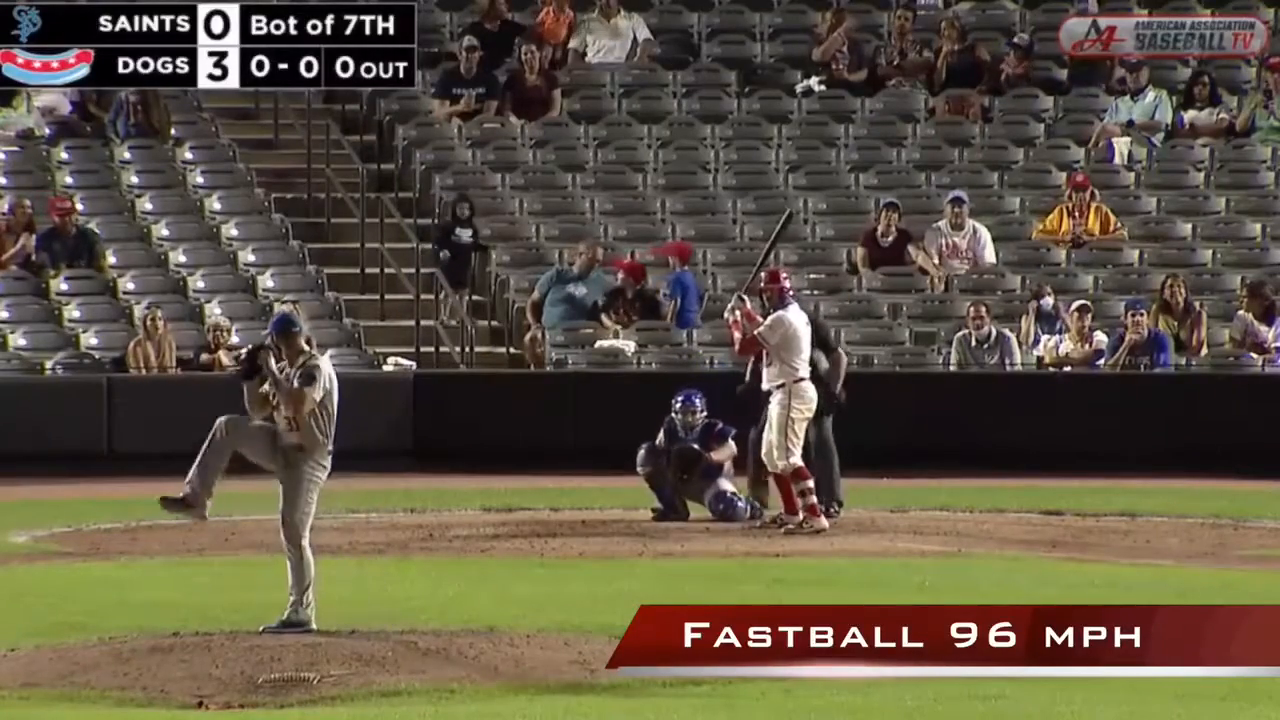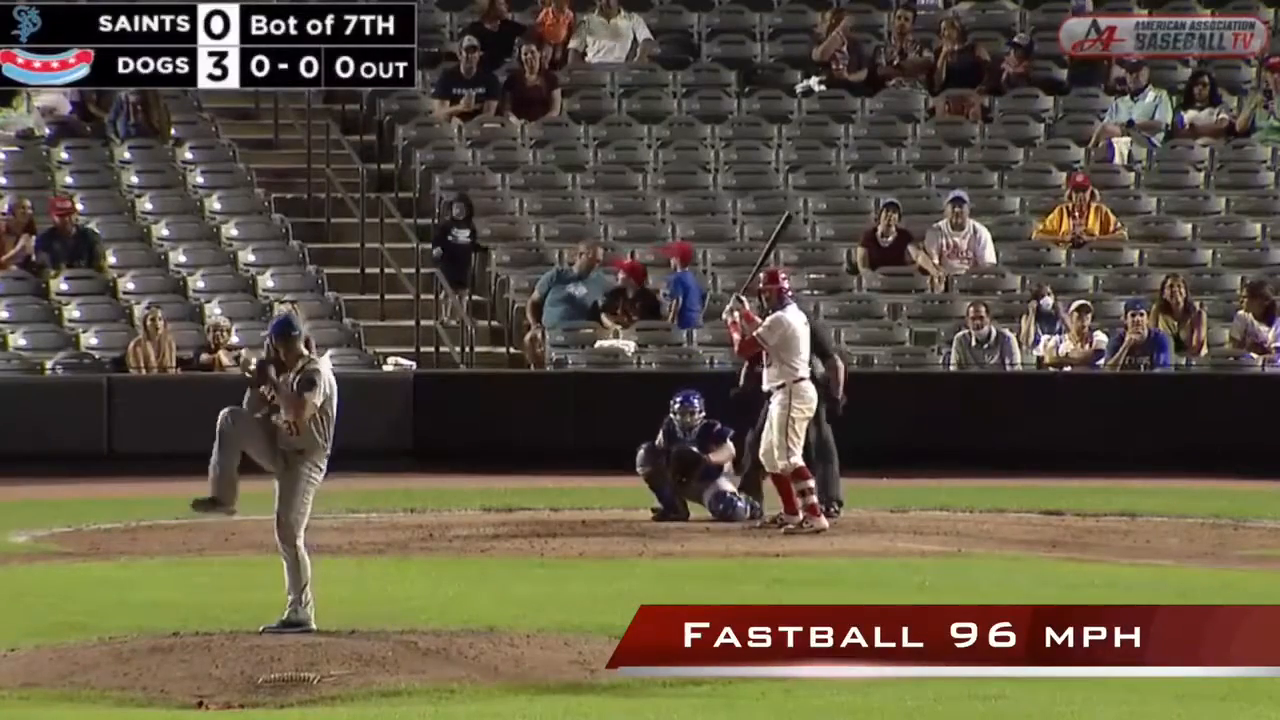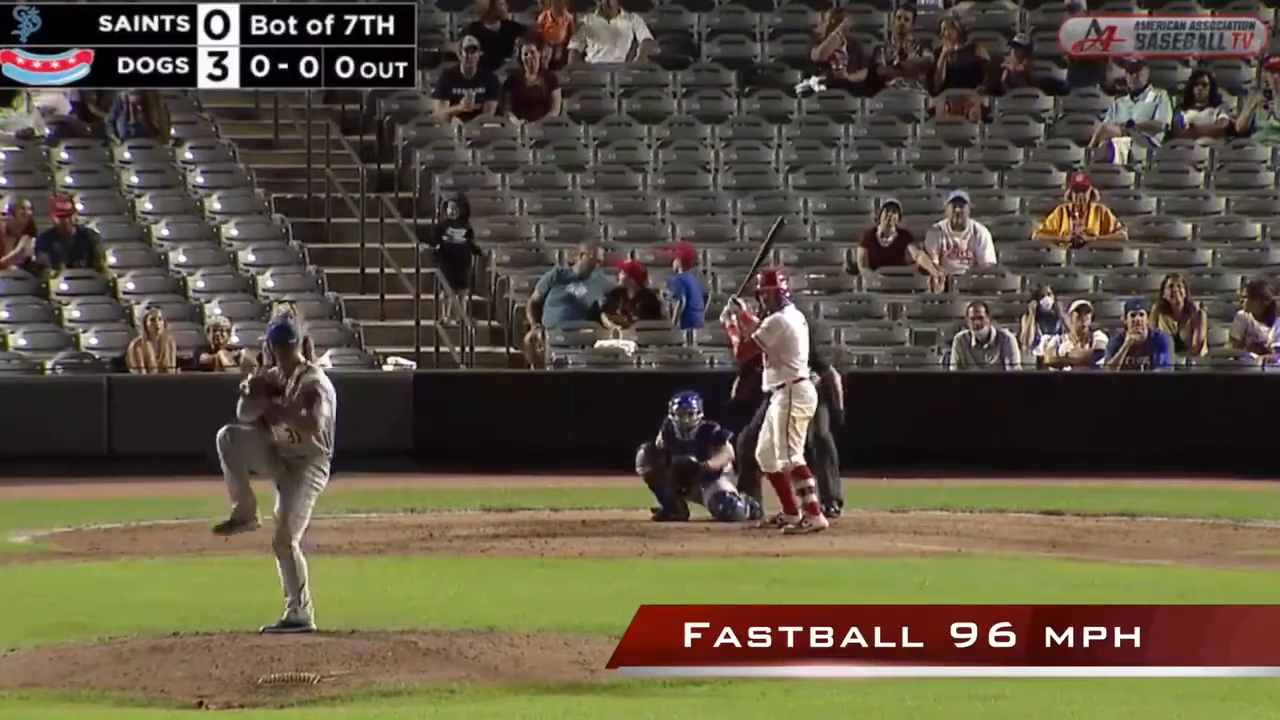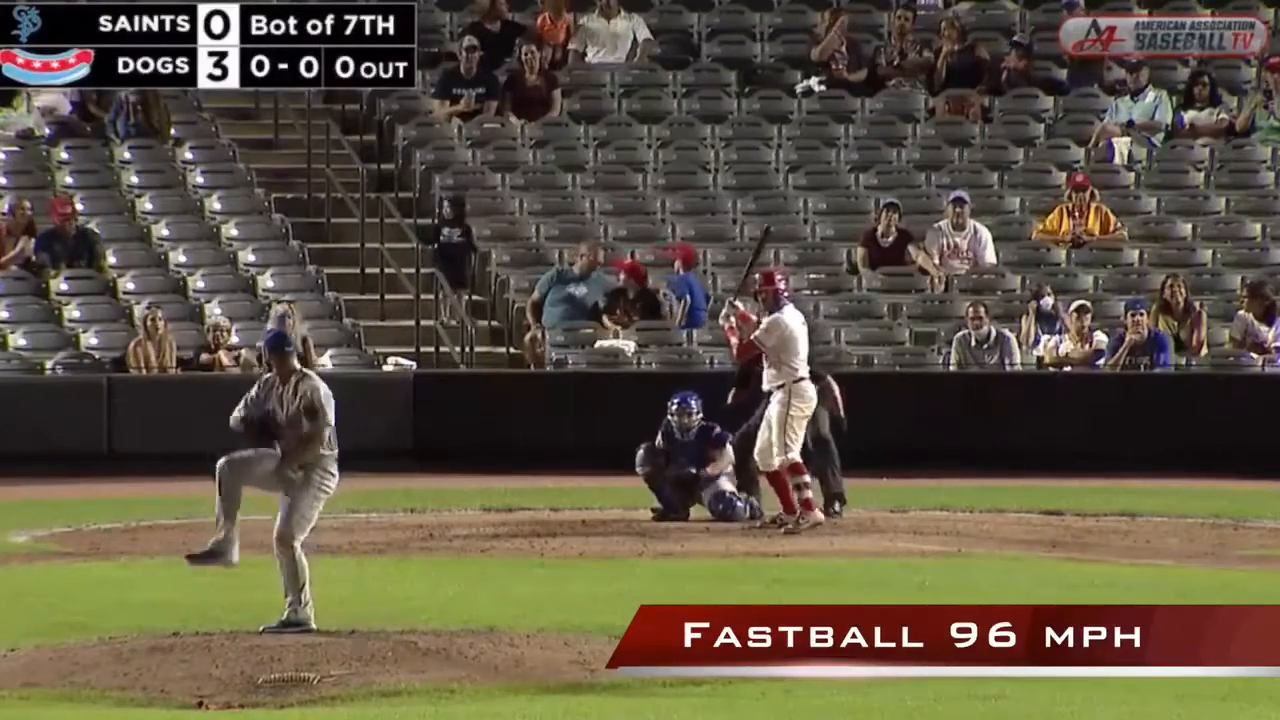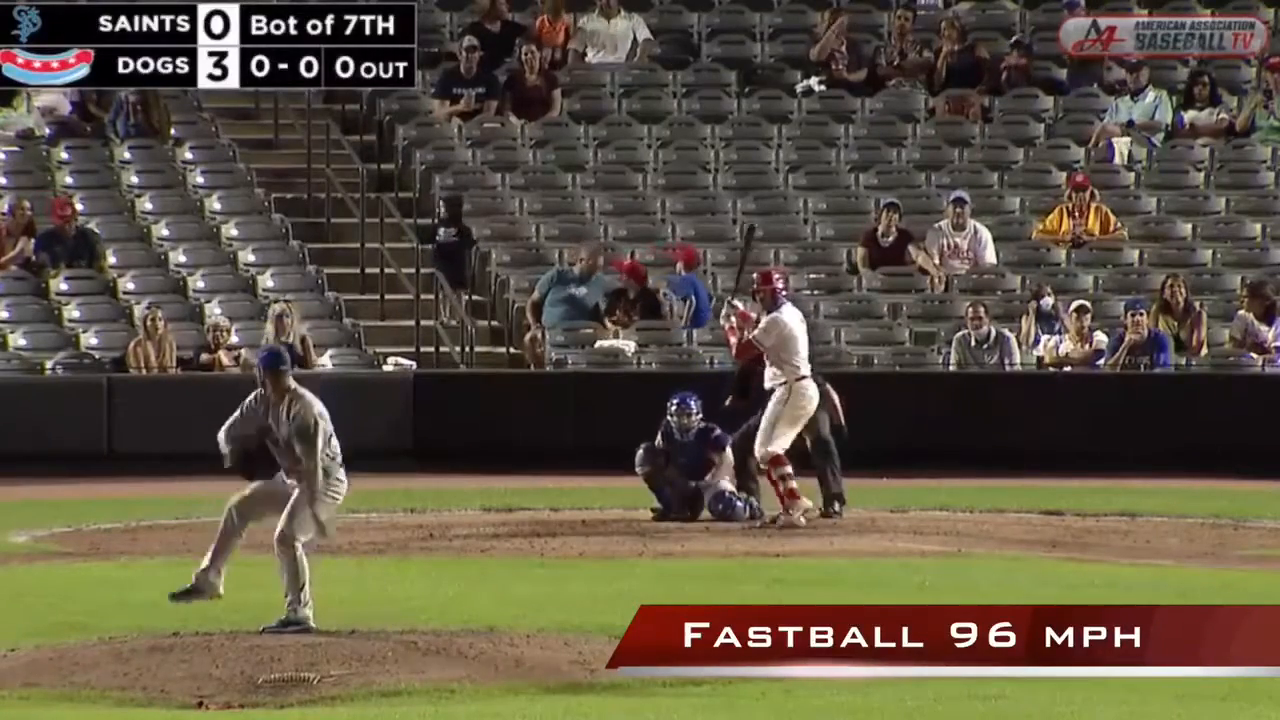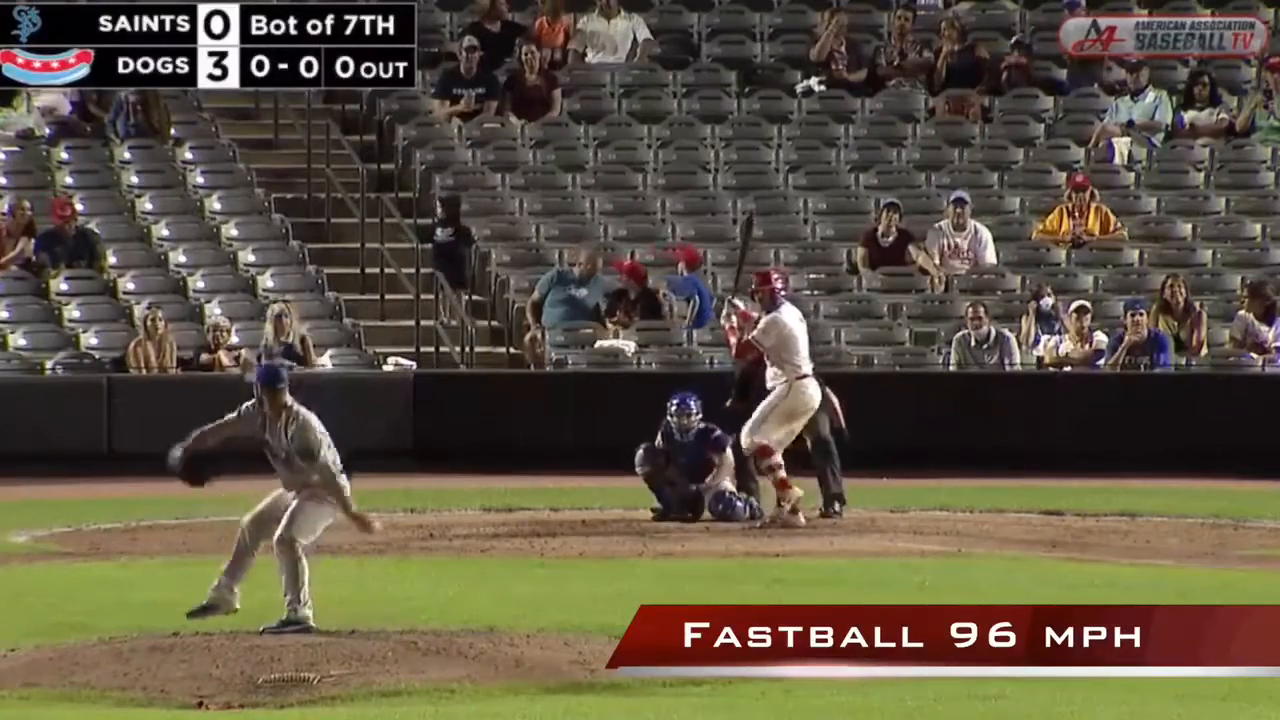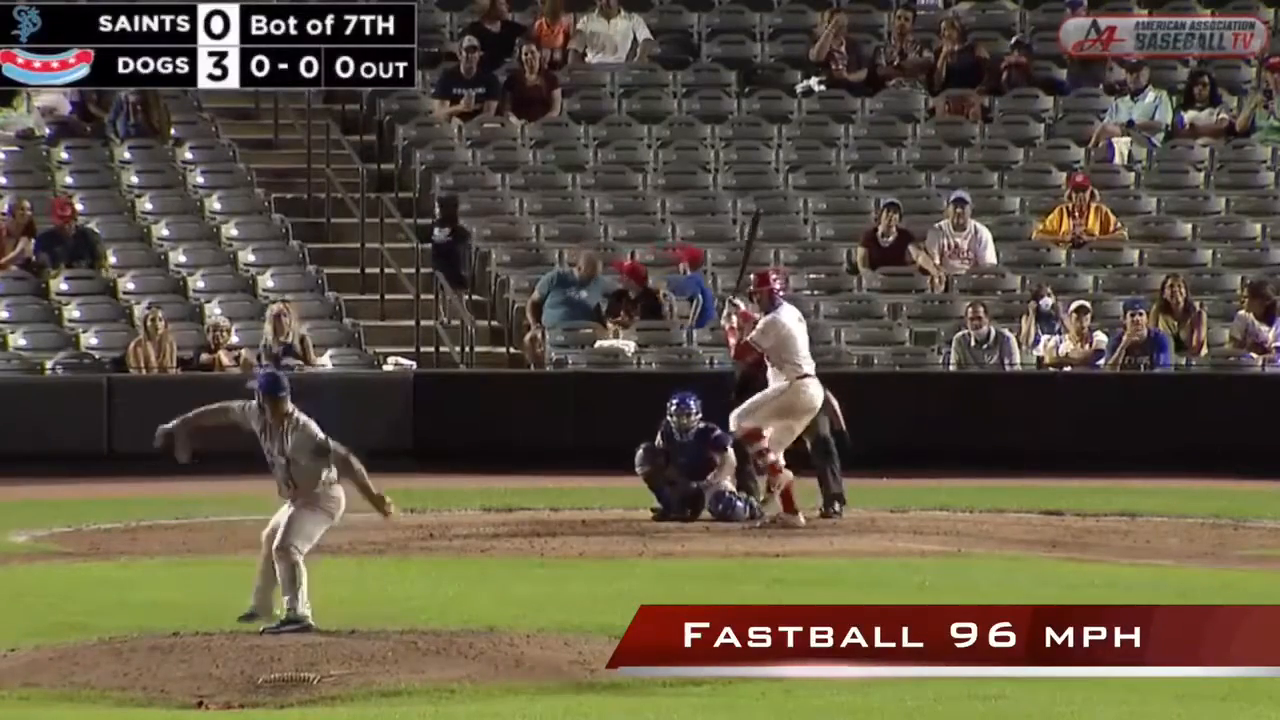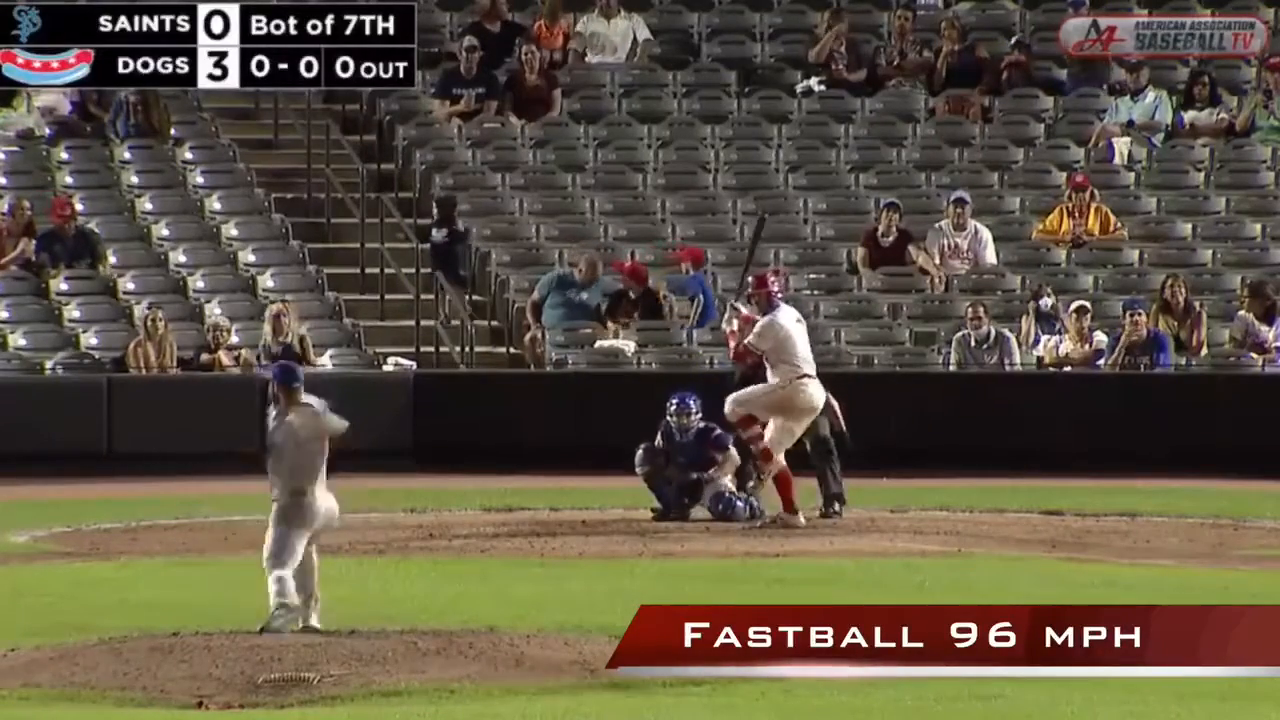
dt=0.1s
person 1, frame 1
left shoulder: (315, 368)
right shoulder: (283, 367)
left elbow: (295, 407)
right elbow: (258, 413)
left wrist: (267, 373)
right wrist: (252, 377)
left hip: (308, 459)
right hip: (279, 448)
left knee: (293, 537)
right knee: (226, 426)
left ankle: (300, 616)
right ankle: (196, 498)
person 1, frame 2
left shoulder: (315, 372)
right shoulder: (280, 371)
left elbow: (299, 412)
right elbow: (253, 410)
left wrist: (272, 381)
right wrist: (260, 383)
left hip: (305, 461)
right hip: (277, 449)
left knee: (289, 535)
right knee: (232, 418)
left ankle: (300, 615)
right ankle: (223, 497)
person 1, frame 3
left shoulder: (315, 382)
right shoulder: (272, 376)
left elbow: (311, 428)
right elbow: (244, 414)
left wrist: (274, 404)
right wrist: (253, 394)
left hip: (306, 467)
right hip: (277, 455)
left knee: (284, 540)
right knee: (230, 436)
left ankle: (300, 615)
right ankle: (244, 510)
person 1, frame 4
left shoulder: (314, 391)
right shoulder: (267, 384)
left elbow: (314, 444)
right elbow: (237, 420)
left wrist: (276, 434)
right wrist: (251, 422)
left hip: (314, 472)
right hip: (285, 463)
left knee: (286, 538)
right knee: (228, 468)
left ankle: (299, 615)
right ankle: (224, 545)
person 1, frame 5
left shoulder: (306, 411)
right shoulder: (261, 399)
left elbow: (313, 466)
right elbow: (228, 432)
left wrist: (315, 514)
right wrist: (233, 451)
left hip: (325, 483)
right hip: (291, 479)
left knee: (286, 539)
right knee: (238, 510)
left ankle: (299, 615)
right ankle: (207, 582)
person 1, frame 6
left shoulder: (303, 426)
right shoulder: (258, 410)
left elbow: (326, 476)
right elbow: (221, 429)
left wrist: (352, 514)
right wrist: (186, 448)
left hip: (324, 492)
right hip: (297, 489)
left knee: (286, 541)
right knee: (251, 527)
left ankle: (299, 615)
right ankle: (223, 597)
person 1, frame 7
left shoulder: (303, 431)
left elbow: (345, 460)
right elbow: (224, 411)
left wrist: (371, 496)
right wrist: (181, 424)
left hip: (320, 501)
right hip: (302, 497)
left knee: (285, 547)
right knee: (271, 540)
left ankle: (298, 614)
right ankle: (263, 607)
person 1, frame 8
left shoulder: (296, 421)
right shoulder: (310, 406)
left hip: (295, 507)
right hip: (318, 504)
left knee: (279, 563)
right knee: (302, 547)
left ankle: (285, 608)
right ankle: (306, 614)
person 2, frame 1
left shoulder: (781, 318)
right shoulder: (796, 315)
left elbow: (743, 348)
right elbow: (765, 333)
left wrist: (733, 319)
right wrist: (746, 312)
left hip: (791, 393)
right hip: (786, 393)
left knee: (788, 457)
right knee: (772, 455)
left ankle: (815, 517)
right ankle: (792, 513)
person 2, frame 2
left shoulder: (780, 319)
right shoulder: (794, 315)
left elbow: (743, 349)
right elbow: (765, 335)
left wrist: (732, 320)
right wrist: (745, 313)
left hip: (792, 394)
right hip: (787, 394)
left knee: (789, 457)
right knee: (770, 456)
left ankle: (815, 516)
right ankle: (792, 513)
person 2, frame 3
left shoulder: (779, 320)
right shoulder: (792, 315)
left elbow: (742, 352)
right elbow: (762, 332)
left wrist: (730, 324)
right wrist: (742, 315)
left hip: (792, 394)
right hip: (788, 393)
left knee: (789, 456)
right knee: (766, 455)
left ankle: (813, 515)
right ankle: (791, 513)
person 2, frame 4
left shoulder: (778, 320)
right shoulder: (791, 315)
left elbow: (741, 353)
right elbow: (761, 332)
left wrist: (729, 325)
right wrist: (741, 315)
left hip: (792, 393)
right hip: (787, 392)
left knee: (785, 454)
right knee: (765, 455)
left ankle: (809, 511)
right ankle: (790, 512)
person 2, frame 5
left shoulder: (776, 320)
right shoulder: (790, 313)
left elbow: (740, 352)
right elbow: (761, 327)
left wrist: (729, 325)
right wrist: (741, 314)
left hip: (794, 390)
right hip: (800, 390)
left knee: (768, 448)
right knee: (765, 450)
left ankle: (795, 502)
right ankle: (788, 510)
person 2, frame 6
left shoulder: (776, 320)
right shoulder: (789, 313)
left elbow: (740, 353)
right elbow: (762, 327)
left wrist: (730, 324)
right wrist: (743, 313)
left hip: (794, 388)
right hip: (803, 388)
left knee: (752, 438)
right knee: (768, 445)
left ankle: (786, 491)
right ankle: (790, 510)
person 2, frame 7
left shoulder: (773, 321)
right shoulder: (790, 312)
left elbow: (739, 353)
left wrist: (730, 325)
right wrist: (743, 314)
left hip: (796, 389)
right hip: (809, 391)
left knee: (740, 421)
right knee: (770, 448)
left ankle: (775, 475)
right ankle: (790, 512)
person 2, frame 8
left shoulder: (771, 323)
right shoulder: (790, 314)
left elbow: (739, 356)
left wrist: (731, 328)
right wrist: (744, 317)
left hip: (796, 389)
right hip: (811, 392)
left knee: (735, 406)
right knee: (773, 448)
left ankle: (766, 463)
right ankle: (791, 513)
